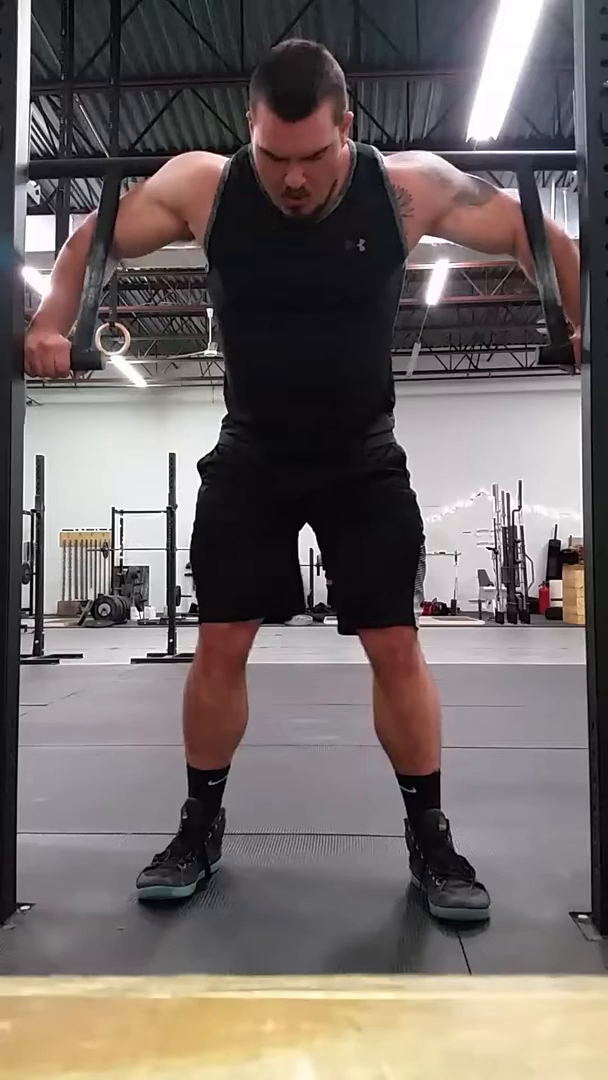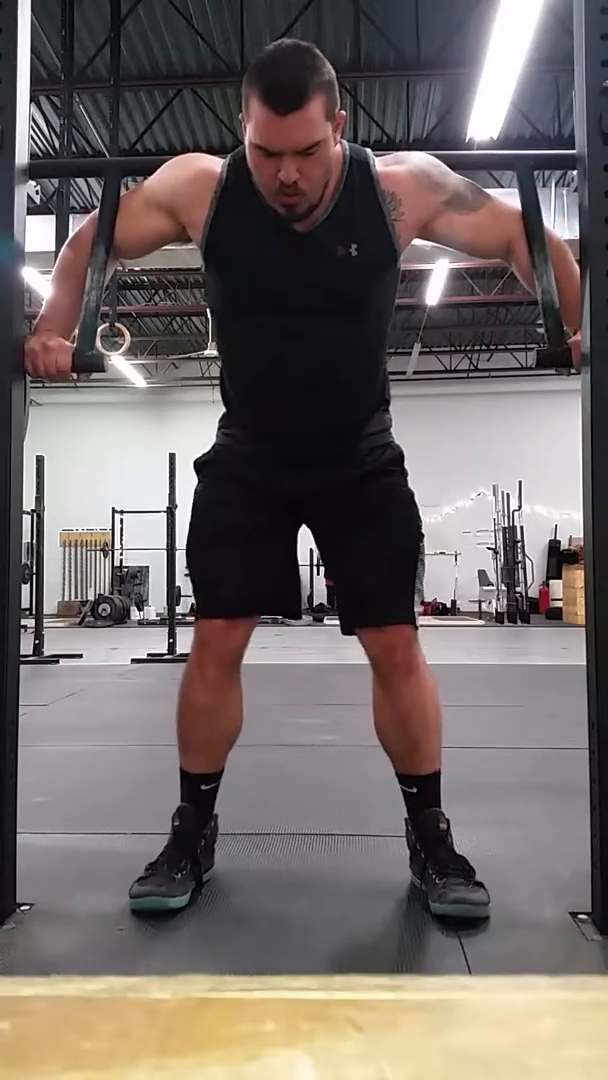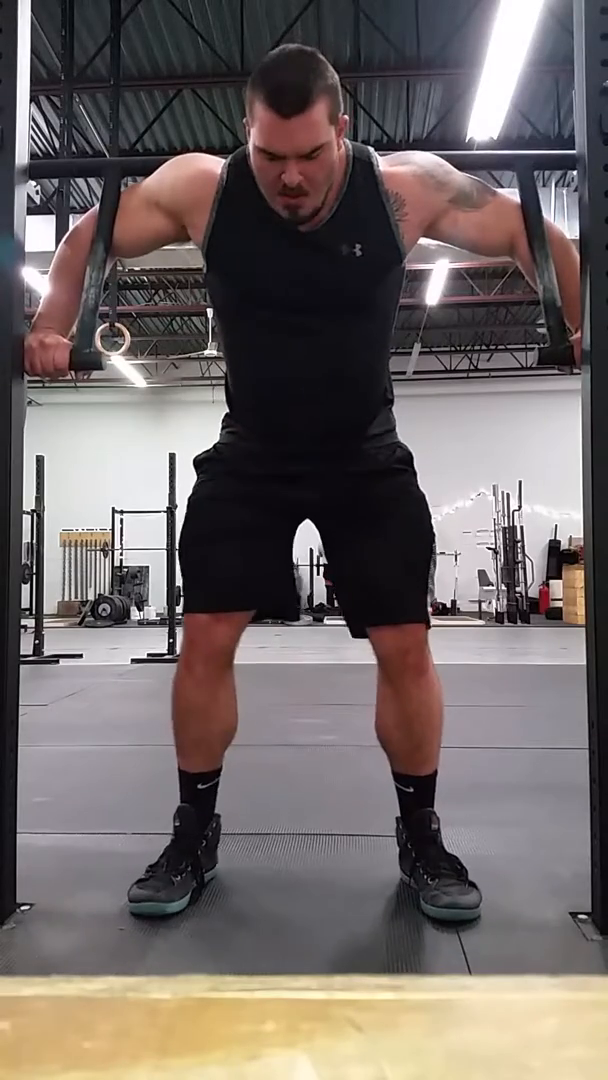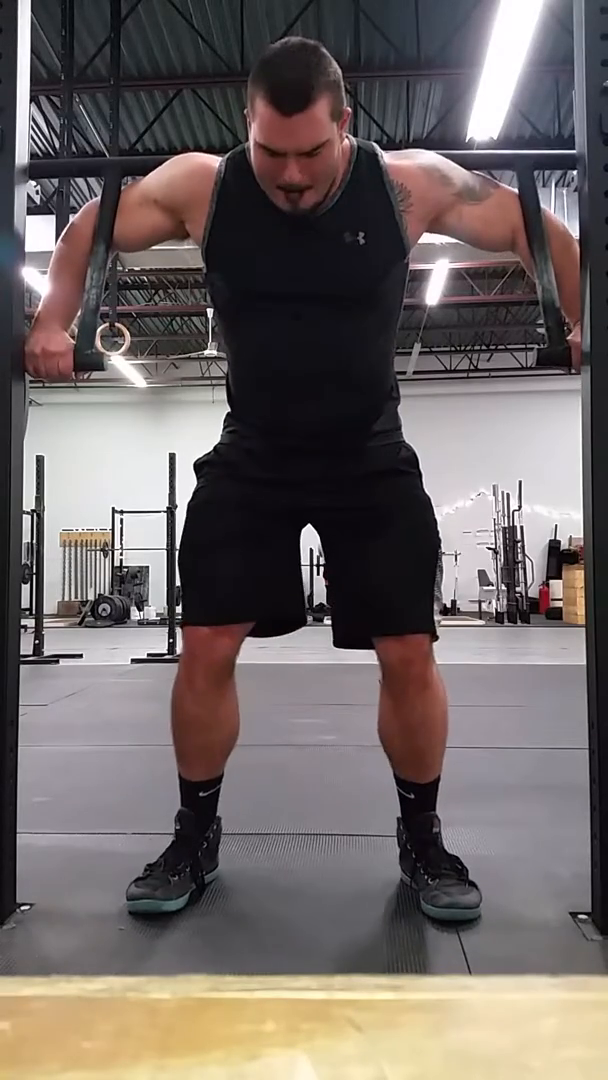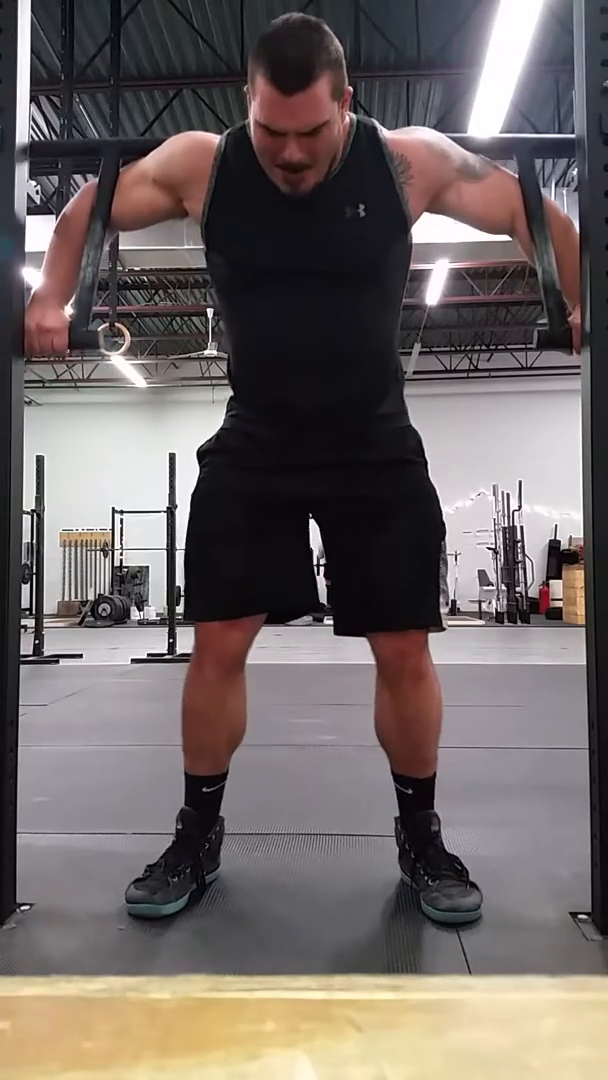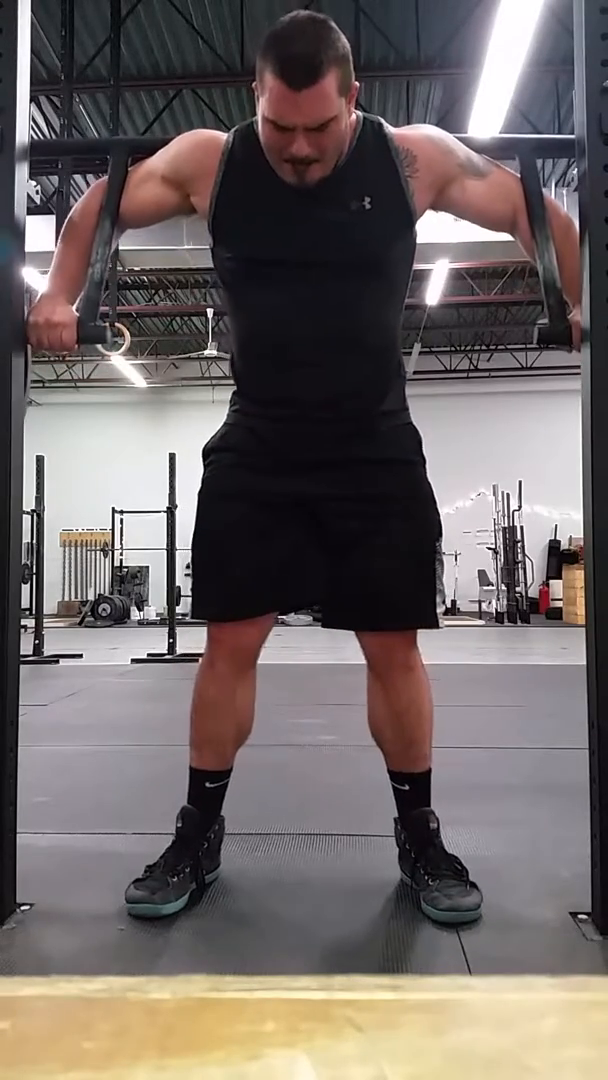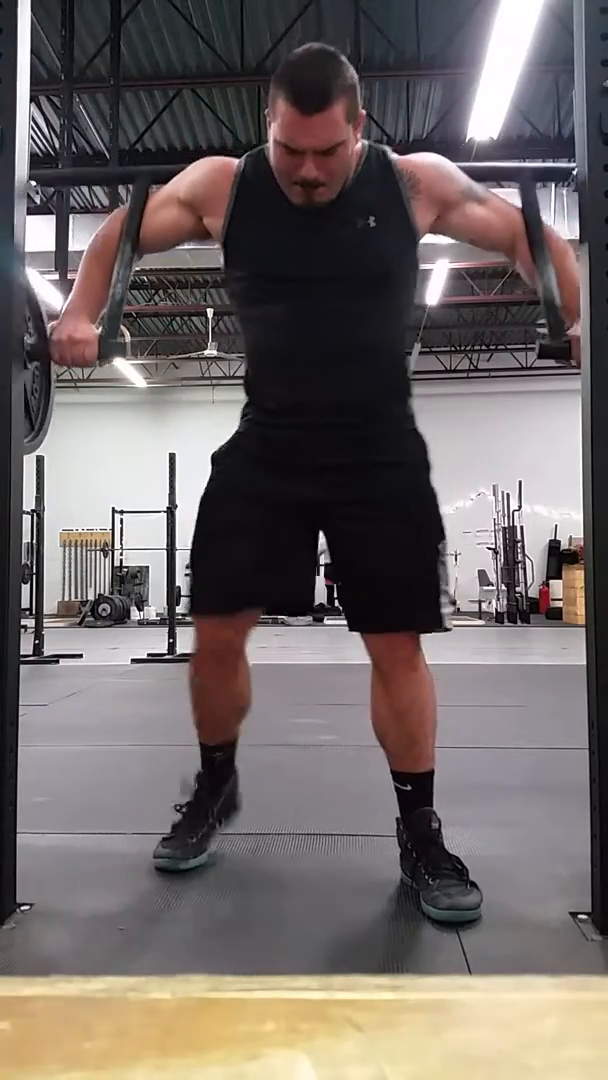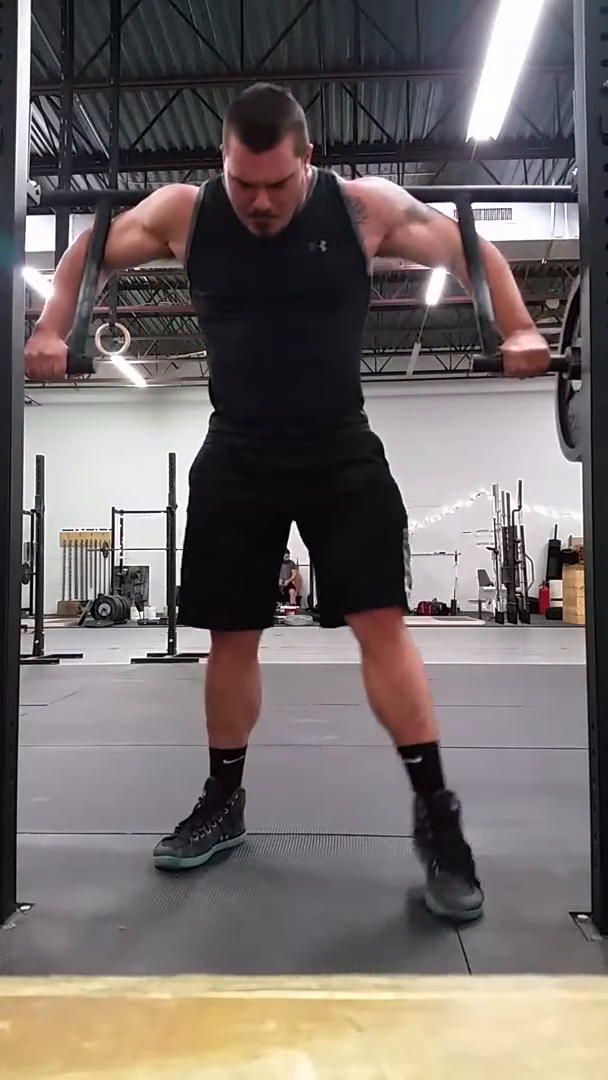
dt=0.5s
person 1, frame 1
left shoulder: (409, 187)
right shoulder: (201, 185)
left elbow: (534, 236)
right elbow: (93, 237)
left wrist: (579, 330)
right wrist: (51, 326)
left hip: (364, 462)
right hip: (249, 460)
left knee: (395, 647)
right knee: (220, 644)
left ankle: (429, 836)
right ankle: (201, 825)
person 1, frame 2
left shoulder: (402, 187)
right shoulder: (197, 188)
left elbow: (526, 241)
right elbow: (92, 240)
left wrist: (576, 334)
right wrist: (53, 330)
left hip: (362, 463)
right hip: (246, 462)
left knee: (395, 647)
right knee: (215, 644)
left ankle: (432, 838)
right ankle: (192, 832)
person 1, frame 3
left shoulder: (405, 187)
right shoulder: (199, 188)
left elbow: (531, 236)
right elbow: (90, 235)
left wrist: (578, 329)
right wrist: (52, 326)
left hip: (367, 459)
right hip: (248, 458)
left knee: (405, 647)
right knee: (206, 637)
left ankle: (421, 836)
right ankle: (194, 835)
person 1, frame 4
left shoulder: (410, 183)
right shoulder: (199, 186)
left elbow: (537, 233)
right elbow: (87, 232)
left wrist: (581, 325)
right wrist: (53, 322)
left hip: (371, 465)
right hip: (249, 462)
left knee: (409, 655)
right knee: (204, 649)
left ankle: (422, 838)
right ankle: (195, 836)
person 1, frame 5
left shoulder: (410, 160)
right shoulder: (199, 164)
left elbow: (535, 216)
right elbow: (88, 209)
left wrist: (578, 307)
right wrist: (51, 301)
left hip: (377, 451)
right hip: (252, 448)
left knee: (404, 650)
right knee: (217, 644)
left ankle: (420, 836)
right ankle: (198, 835)
person 1, frame 6
left shoulder: (415, 158)
right shoulder: (207, 161)
left elbow: (535, 214)
right elbow: (97, 207)
left wrist: (580, 303)
right wrist: (59, 298)
left hip: (376, 451)
right hip: (256, 448)
left knee: (393, 646)
right knee: (230, 641)
left ankle: (419, 837)
right ankle: (198, 835)
person 1, frame 7
left shoulder: (417, 182)
right shoulder: (220, 186)
left elbow: (526, 233)
right elbow: (120, 231)
left wrist: (577, 318)
right wrist: (81, 316)
left hip: (381, 455)
right hip: (262, 452)
left knee: (397, 646)
right knee: (216, 634)
left ankle: (419, 834)
right ankle: (214, 788)
person 1, frame 8
left shoulder: (366, 205)
right shoulder: (182, 211)
left elbow: (469, 250)
right elbow: (88, 254)
left wrist: (517, 330)
right wrist: (53, 332)
left hip: (343, 455)
right hip: (237, 458)
left knee: (383, 624)
right knee: (230, 636)
left ankle: (436, 816)
right ankle: (224, 801)
